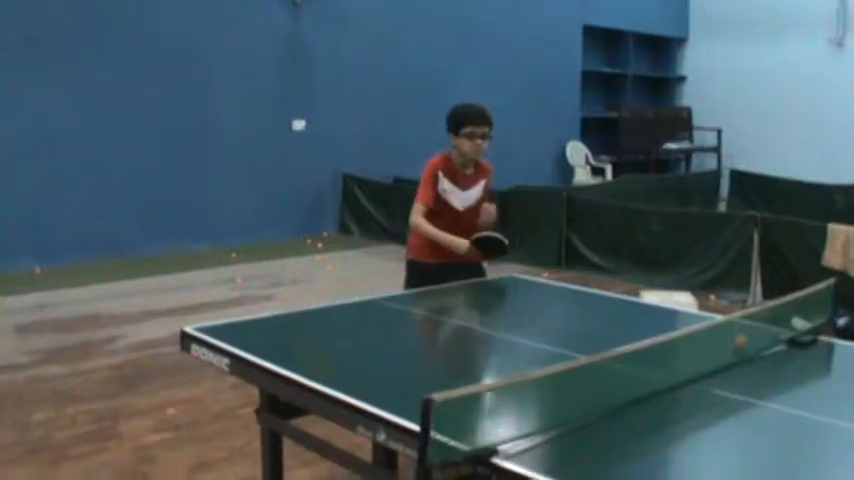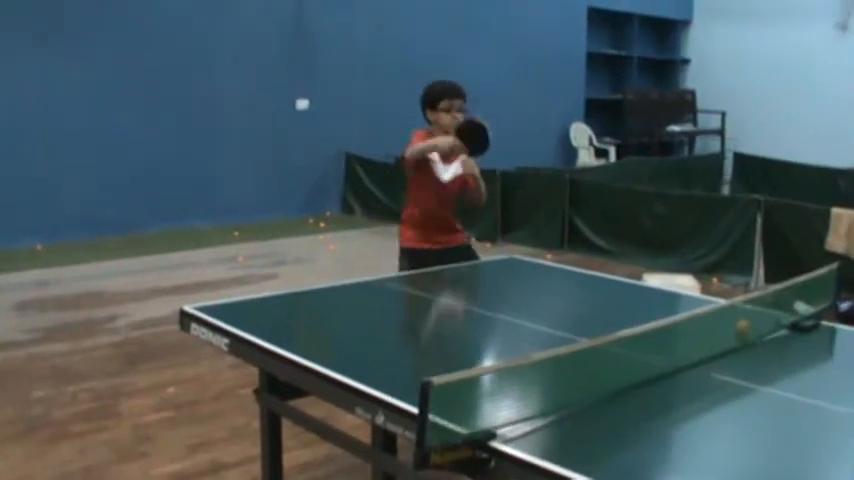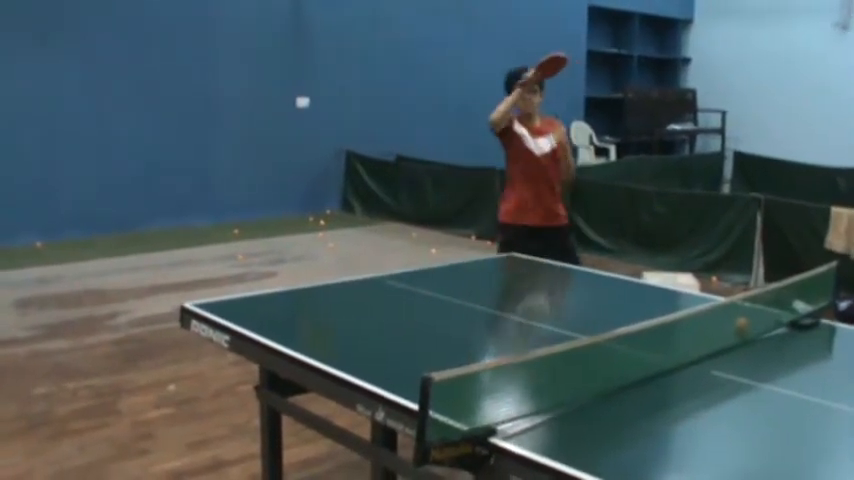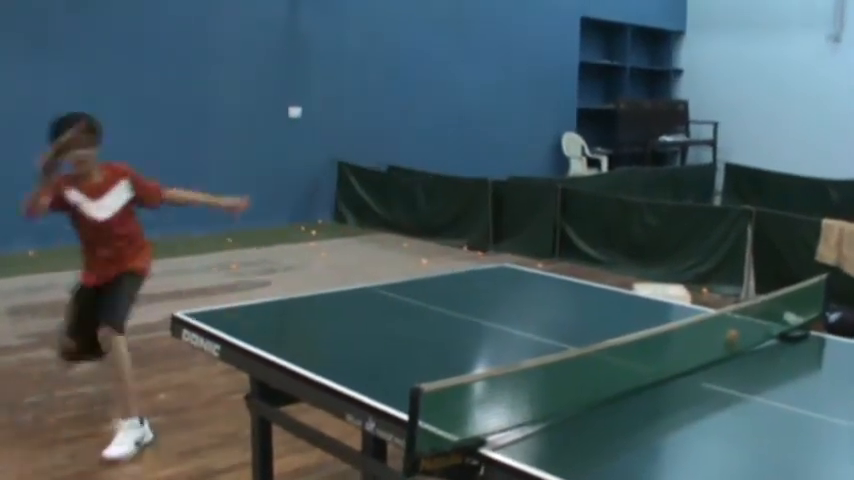
dt=1s
person 1, frame 1
left shoulder: (485, 171)
right shoulder: (437, 167)
left elbow: (477, 225)
right elbow: (415, 220)
left wrist: (487, 220)
right wrist: (451, 241)
left hip: (466, 258)
right hip: (426, 260)
person 1, frame 2
left shoulder: (464, 150)
right shoulder: (421, 139)
left elbow: (480, 200)
right elbow: (411, 154)
left wrist: (475, 177)
right wrist: (440, 143)
left hip: (454, 241)
right hip: (418, 243)
person 1, frame 3
left shoulder: (554, 127)
right shoulder: (510, 126)
left elbow: (568, 176)
right elbow: (494, 121)
left wrist: (565, 147)
right wrist: (519, 89)
left hip: (554, 218)
right hip: (516, 218)
person 1, frame 4
left shoulder: (121, 176)
right shoulder: (62, 189)
left elbow: (168, 195)
right elbow: (32, 209)
left wrist: (219, 202)
right wrist: (45, 172)
left hip: (127, 268)
right hip: (94, 273)
left knee: (107, 334)
right knee: (71, 349)
left ankle: (132, 425)
